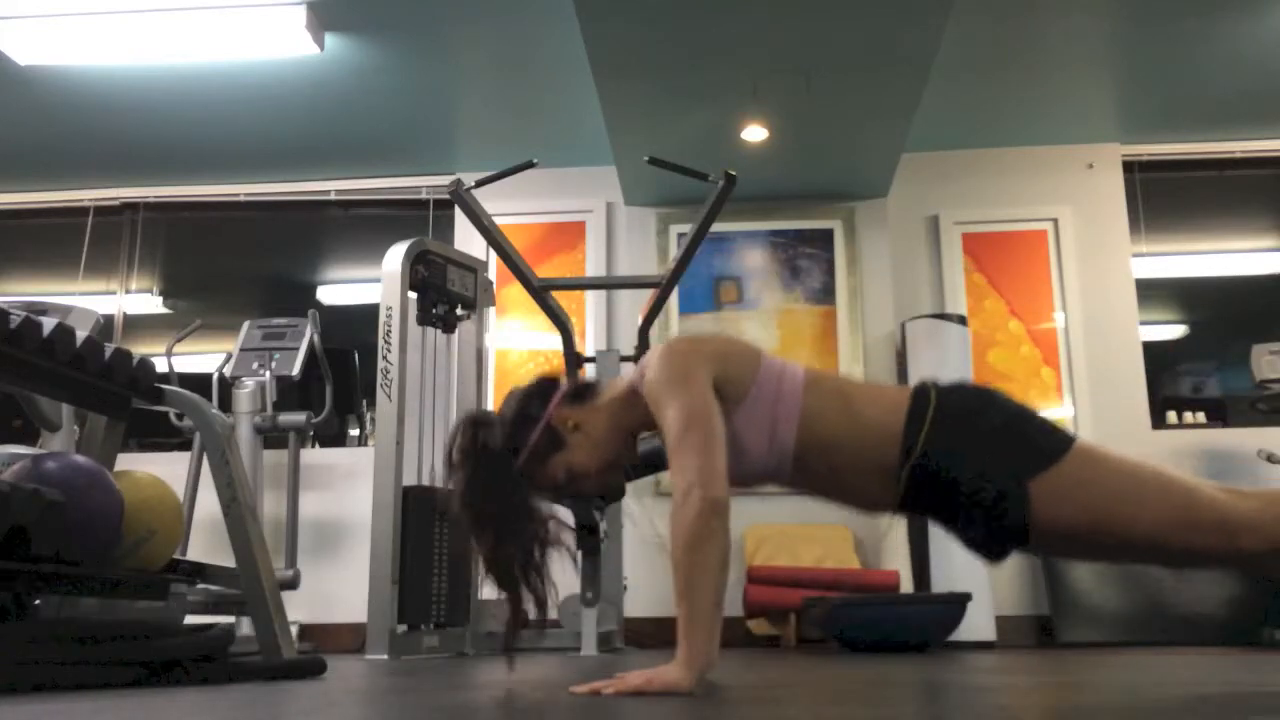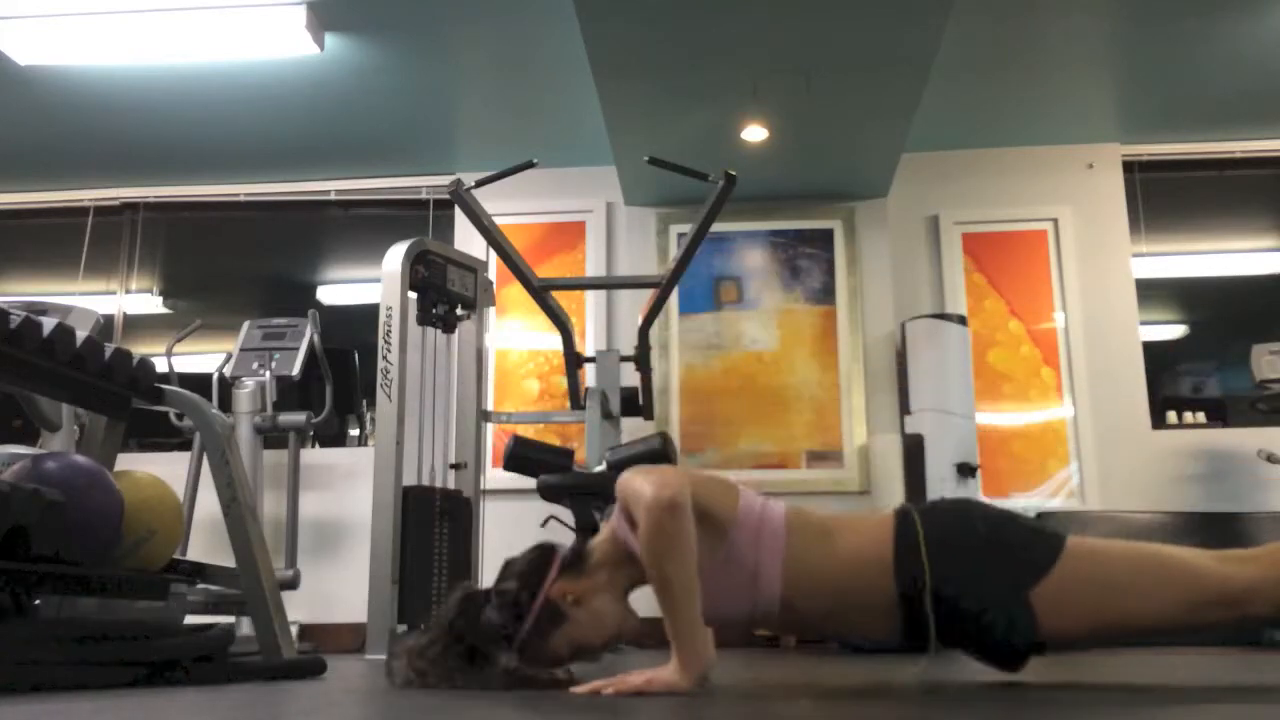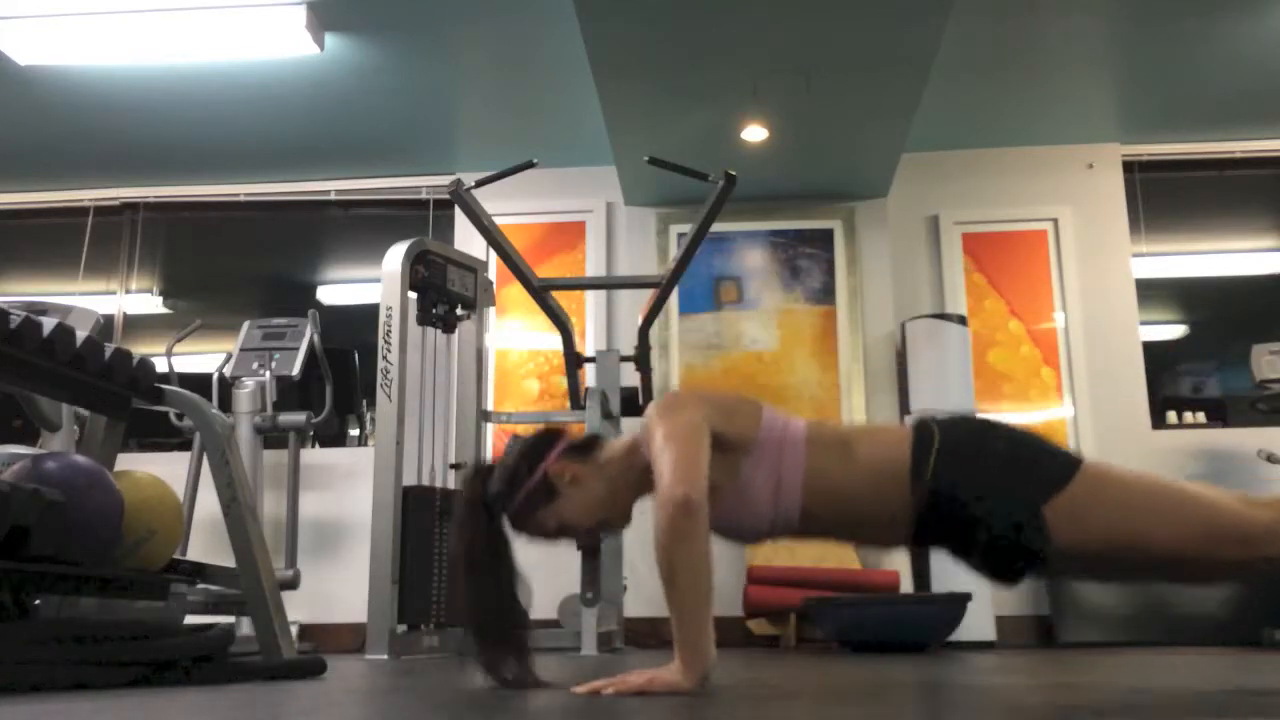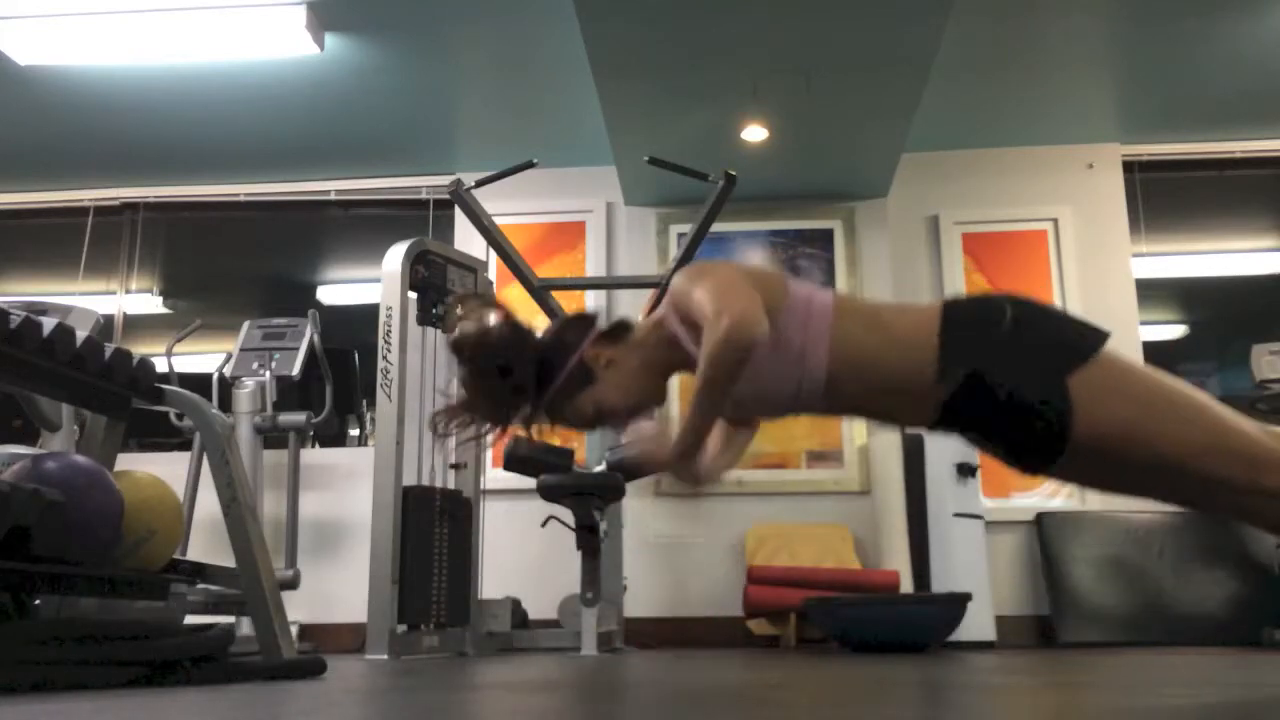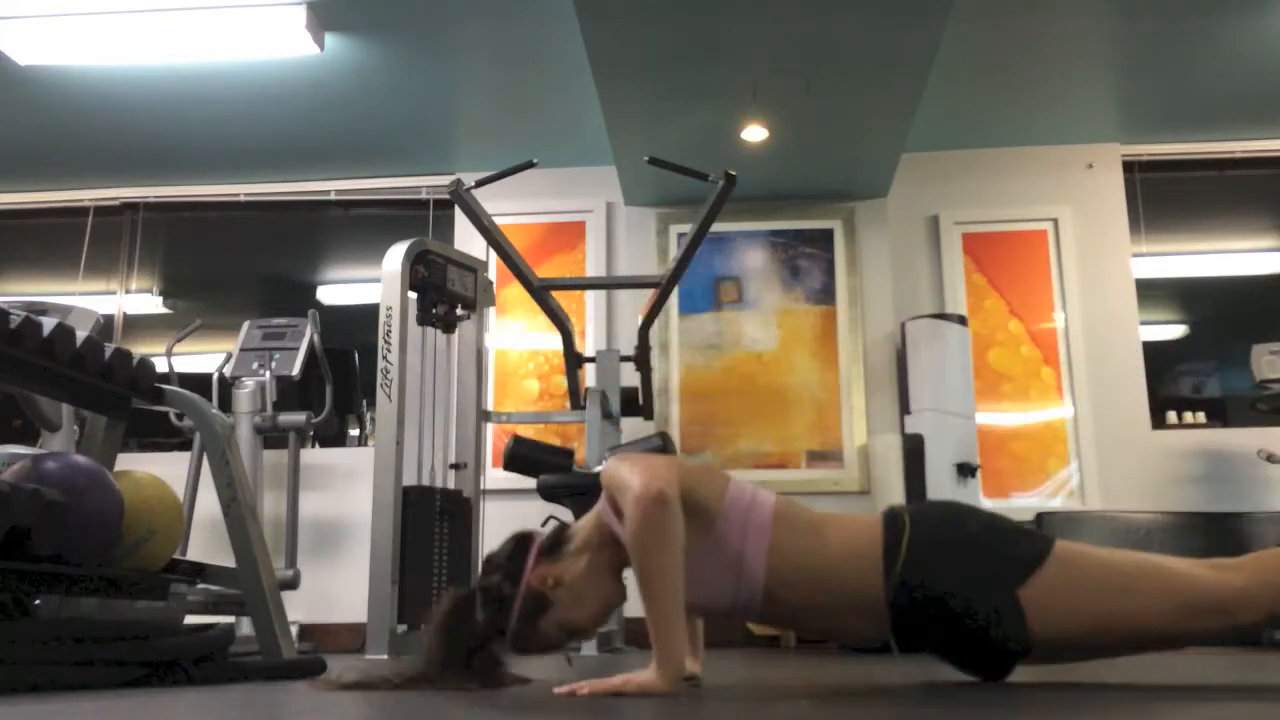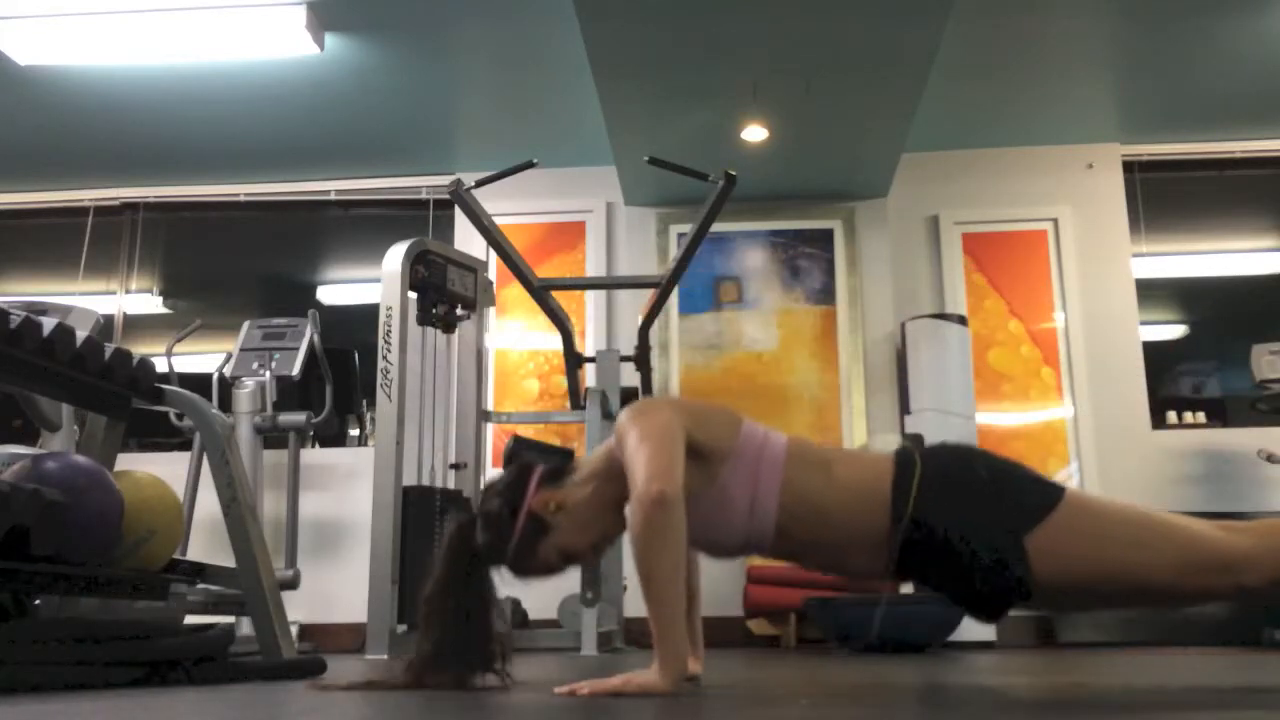
dt=0.4s
person 1, frame 1
left shoulder: (670, 371)
right shoulder: (654, 407)
left elbow: (701, 501)
right elbow: (700, 509)
left wrist: (690, 663)
right wrist: (697, 653)
left hip: (961, 453)
right hip: (937, 470)
person 1, frame 2
left shoulder: (636, 492)
right shoulder: (639, 541)
left elbow: (669, 507)
left wrist: (688, 662)
left hip: (952, 569)
right hip: (933, 569)
person 1, frame 3
left shoulder: (672, 420)
right shoulder: (650, 468)
left elbow: (681, 509)
right elbow: (687, 521)
left wrist: (687, 664)
right wrist: (691, 655)
left hip: (976, 478)
right hip: (956, 499)
person 1, frame 4
left shoulder: (695, 295)
right shoulder: (696, 349)
left elbow: (741, 334)
right elbow: (738, 414)
left wrist: (685, 444)
left hip: (1002, 354)
right hip: (980, 388)
person 1, frame 5
left shoulder: (622, 482)
right shoulder: (633, 546)
left elbow: (659, 498)
left wrist: (665, 667)
right wrist: (684, 653)
left hip: (943, 574)
right hip: (924, 577)
person 1, frame 6
left shoulder: (642, 428)
right shoulder: (633, 481)
left elbow: (660, 508)
right elbow: (676, 542)
left wrist: (666, 667)
right wrist: (684, 652)
left hip: (953, 514)
right hip: (934, 530)
